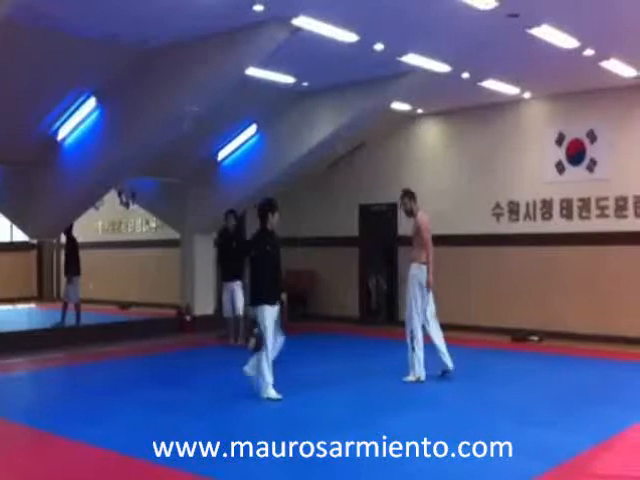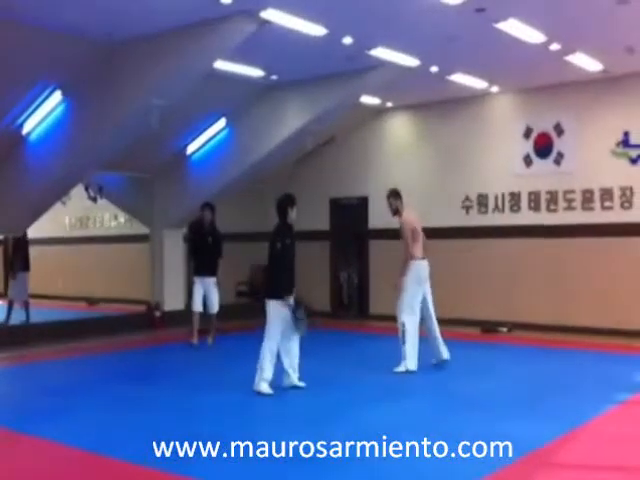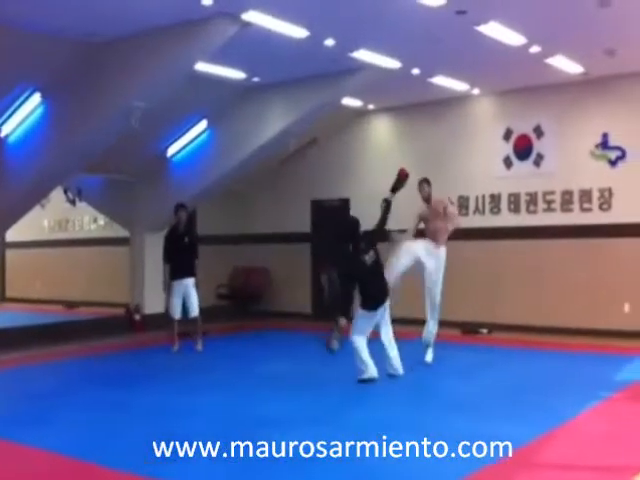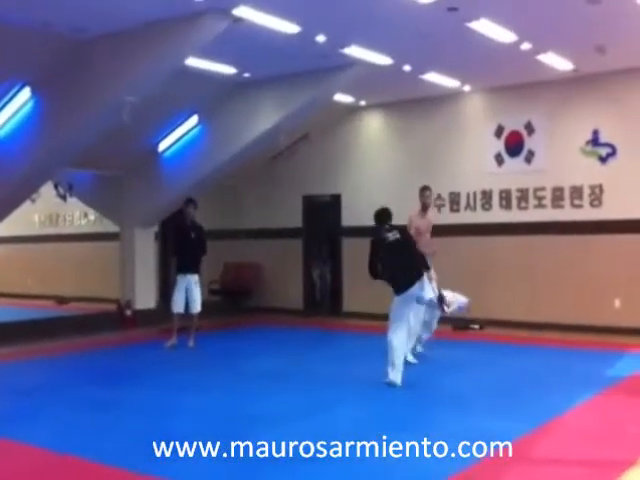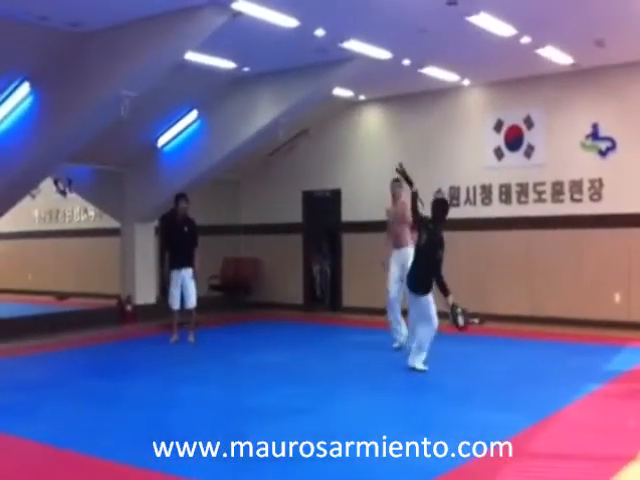
dt=1s
person 1, frame 1
left shoulder: (273, 238)
right shoulder: (258, 241)
right elbow: (255, 275)
left wrist: (282, 291)
right wrist: (255, 303)
left hip: (273, 299)
right hip: (263, 300)
left knee: (277, 339)
right knee: (266, 343)
left ankle: (252, 369)
right ankle: (267, 387)
person 1, frame 2
left shoulder: (287, 232)
right shoulder: (280, 234)
right elbow: (277, 268)
left wrist: (291, 290)
right wrist: (286, 295)
left hip: (285, 294)
right hip: (277, 296)
left knee: (291, 333)
right knee: (273, 337)
left ankle: (291, 377)
right ankle: (262, 381)
person 1, frame 3
left shoulder: (352, 260)
right shoulder: (369, 239)
right elbow: (382, 226)
right wrist: (388, 203)
left hip: (369, 304)
right hip: (384, 296)
left knee: (357, 336)
right knee: (386, 333)
left ankle: (369, 371)
right ankle: (396, 368)
person 1, frame 4
left shoulder: (377, 239)
right shoulder: (401, 231)
left elbow: (374, 271)
right elbow: (416, 253)
right wrist: (428, 270)
left hip: (402, 289)
right hip: (418, 281)
left knee: (396, 332)
left ankle: (394, 376)
person 1, frame 5
left shoulder: (423, 224)
right shoulder: (437, 239)
left elbow: (415, 214)
right elbow: (436, 271)
left wrist: (414, 193)
right wrist: (447, 295)
left hip: (412, 281)
right hip: (422, 287)
left knee: (418, 320)
right knee: (430, 325)
left ankle: (414, 355)
right ankle: (415, 360)
person 2, frame 1
left shoulder: (420, 219)
right shoulder: (419, 219)
left elbow: (429, 247)
left wrist: (430, 274)
left hip: (418, 270)
right hip: (420, 270)
left knee: (414, 321)
right knee: (429, 319)
left ankle: (417, 372)
right ankle: (446, 362)
person 2, frame 2
left shoulder: (404, 220)
right shoulder: (412, 216)
left elbow: (409, 250)
left wrist: (402, 275)
left hip: (415, 267)
right hip: (423, 265)
left knee: (406, 313)
right knee: (427, 312)
left ankle: (409, 362)
right ankle: (441, 353)
person 2, frame 3
left shoulder: (443, 203)
right shoulder: (422, 213)
left elbow: (454, 220)
right elbow: (413, 235)
left wrist: (445, 231)
left hip: (437, 251)
right hip: (423, 246)
left knee: (433, 299)
right knee: (406, 248)
left ankle: (429, 342)
person 2, frame 4
left shoulder: (430, 218)
right shoulder: (413, 219)
right wrist: (425, 253)
left hip: (427, 264)
left ankle: (420, 340)
right ankle: (409, 350)
person 2, frame 5
left shoulder: (406, 207)
right shoulder: (389, 211)
left elbow: (412, 224)
right wrist: (388, 252)
left hip: (408, 251)
right hip: (394, 254)
right knee: (392, 297)
right ankle: (400, 335)
person 3, frame 1
left shoulder: (240, 239)
right shoulder: (222, 239)
left elbow: (244, 261)
right elbow: (220, 262)
left wrist: (242, 279)
right wrist: (222, 280)
left hip: (237, 280)
right hip: (226, 281)
left knee: (239, 312)
right knee: (228, 312)
left ankle: (240, 338)
right ankle: (231, 338)
person 3, frame 2
left shoulder: (215, 234)
right shoulder: (195, 232)
left elbow: (219, 257)
right elbow: (192, 256)
left wrist: (217, 276)
right wrist: (193, 274)
left hip: (211, 276)
right hip: (198, 276)
left knee: (213, 308)
right knee: (196, 307)
left ankle: (211, 335)
right ankle: (195, 336)
person 3, frame 3
left shoulder: (191, 234)
right shoulder: (170, 235)
left elbow: (195, 258)
right elbow: (167, 261)
left wrist: (195, 277)
right wrist: (166, 280)
left hip: (189, 278)
right hip: (175, 279)
left knee: (195, 312)
right knee: (175, 313)
left ankle: (199, 340)
right ankle: (175, 342)
person 3, frame 4
left shoulder: (198, 229)
right shoulder: (178, 228)
left elbow: (202, 252)
right elbow: (175, 252)
left wrist: (199, 271)
right wrist: (176, 270)
left hip: (193, 274)
right hip: (180, 273)
left knee: (195, 308)
right knee: (176, 307)
left ankle: (192, 338)
right ankle: (174, 337)
person 3, frame 5
left shoulder: (190, 223)
right shoulder: (170, 224)
left elbow: (195, 247)
right elbow: (167, 248)
left wrist: (194, 266)
right wrist: (167, 267)
left hip: (187, 268)
right hip: (174, 268)
left knee: (191, 303)
right knee: (174, 303)
left ankle: (192, 332)
right ankle: (175, 333)
